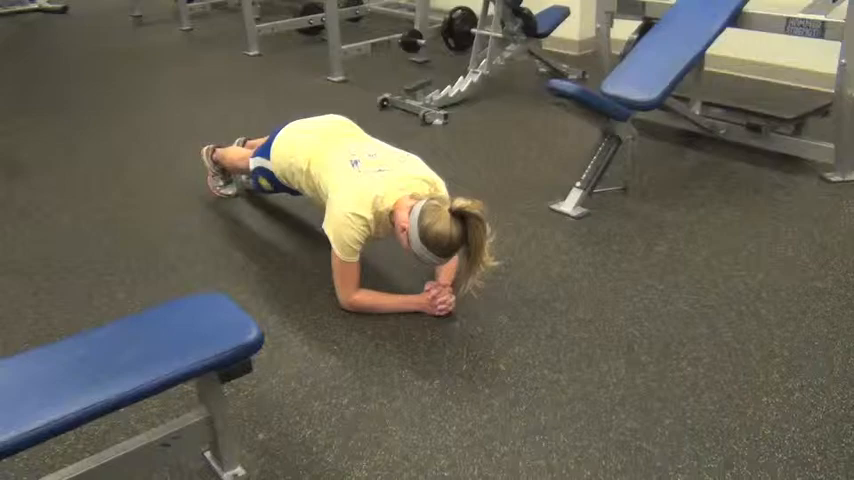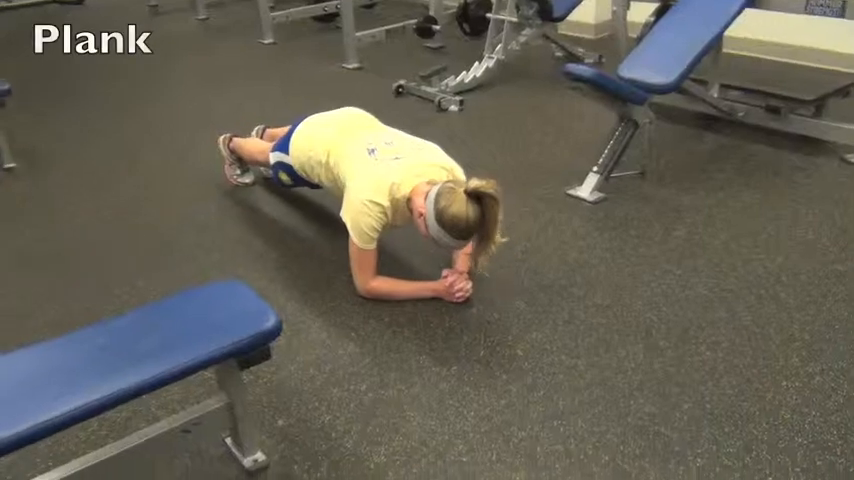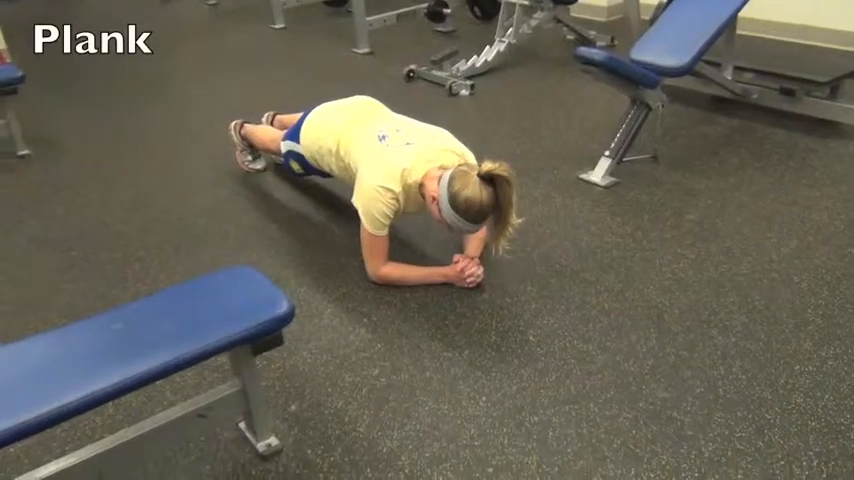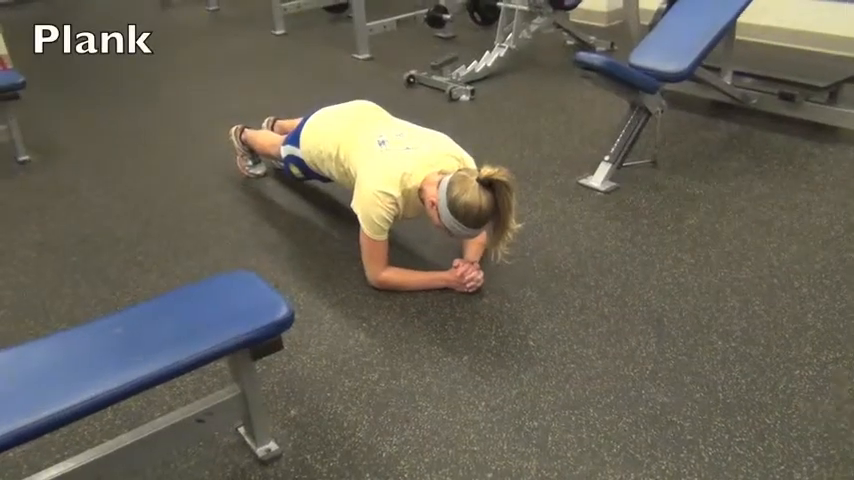
dt=0.5s
person 1, frame 1
left shoulder: (432, 189)
right shoulder: (354, 214)
left elbow: (449, 250)
right elbow: (349, 297)
left wrist: (443, 286)
right wrist: (421, 303)
left hip: (334, 131)
right hip: (289, 150)
right knee: (252, 165)
left ankle: (247, 145)
right ankle: (215, 157)
person 1, frame 2
left shoulder: (450, 175)
right shoulder: (371, 201)
left elbow: (466, 236)
right elbow: (366, 285)
left wrist: (460, 273)
right wrist: (438, 289)
left hip: (352, 122)
right hip: (308, 144)
right knee: (272, 157)
left ankle: (265, 133)
right ankle: (232, 145)
person 1, frame 3
left shoulder: (462, 162)
right shoulder: (383, 187)
left elbow: (478, 224)
right elbow: (377, 270)
left wrist: (471, 257)
right wrist: (448, 274)
left hip: (361, 112)
right hip: (318, 134)
right knee: (282, 146)
left ankle: (275, 120)
right ankle: (244, 132)
person 1, frame 4
left shoulder: (462, 166)
right shoulder: (382, 192)
left elbow: (477, 227)
right elbow: (377, 275)
left wrist: (471, 263)
right wrist: (448, 279)
left hip: (362, 116)
right hip: (318, 137)
right knee: (282, 150)
left ankle: (276, 124)
right ankle: (244, 137)
